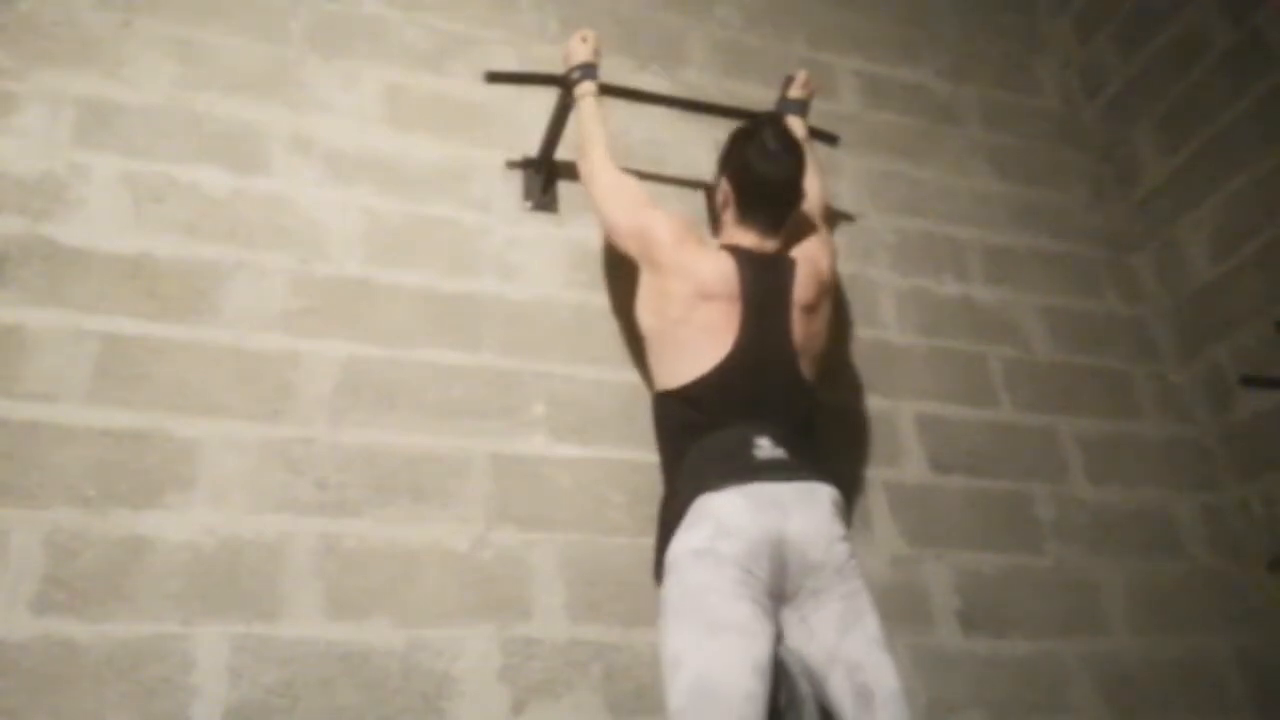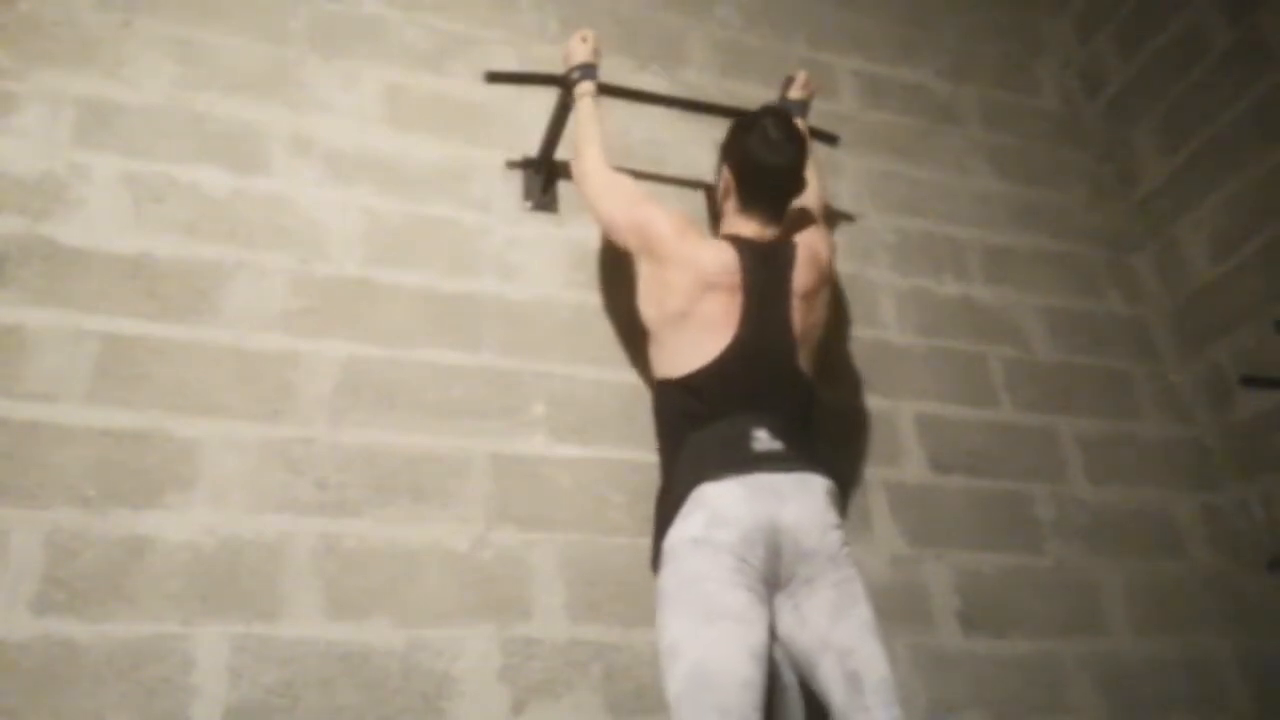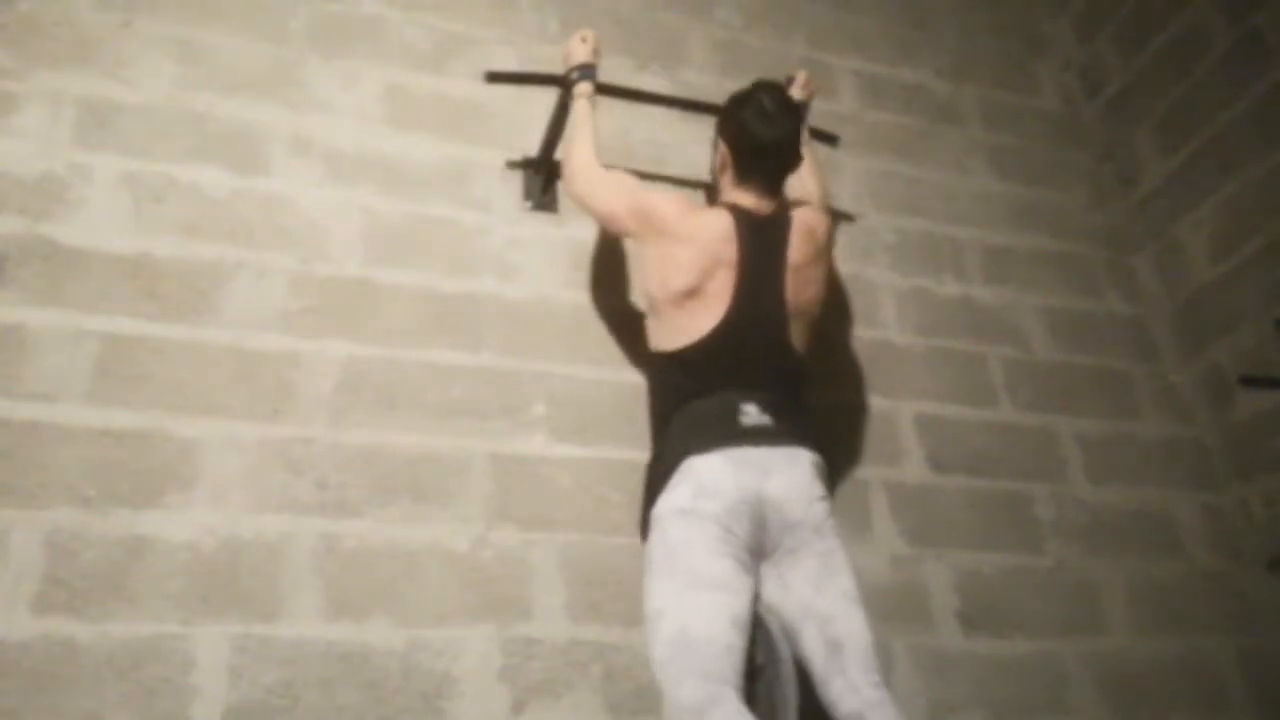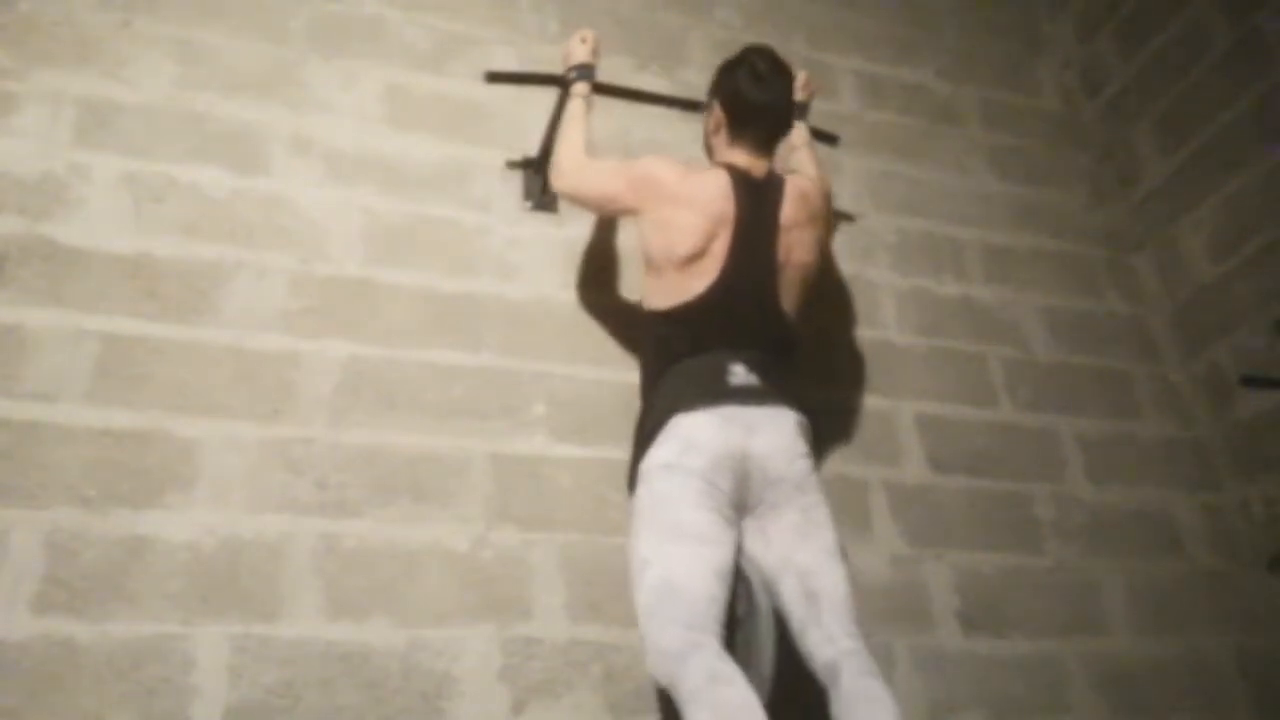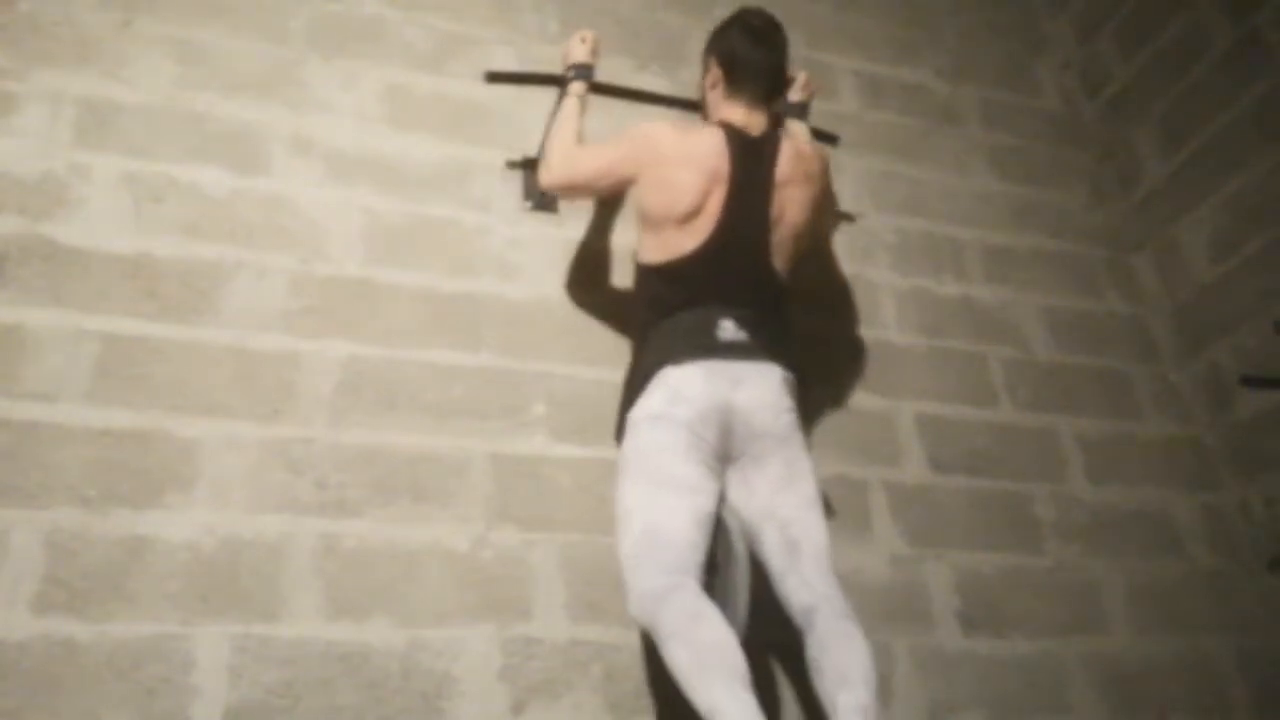
dt=0.2s
person 1, frame 1
left shoulder: (677, 261)
right shoulder: (814, 270)
left elbow: (600, 171)
right elbow: (810, 195)
left wrist: (584, 79)
right wrist: (794, 116)
left hip: (718, 515)
right hip: (812, 508)
person 1, frame 2
left shoulder: (676, 251)
right shoulder: (815, 260)
left elbow: (593, 173)
right elbow: (809, 196)
left wrist: (583, 79)
right wrist: (795, 117)
left hip: (714, 505)
right hip: (806, 498)
person 1, frame 3
left shoulder: (674, 226)
right shoulder: (812, 236)
left elbow: (580, 174)
right elbow: (807, 193)
left wrist: (582, 81)
right wrist: (795, 117)
left hip: (702, 477)
right hip: (792, 471)
person 1, frame 4
left shoulder: (669, 187)
right shoulder: (808, 204)
left elbow: (567, 173)
left wrist: (580, 81)
right wrist: (799, 120)
left hip: (689, 434)
right hip: (778, 432)
left knee: (683, 639)
right knee: (839, 646)
person 1, frame 5
left shoulder: (665, 146)
right shoulder: (805, 166)
left elbow: (555, 172)
left wrist: (577, 80)
right wrist: (795, 119)
left hip: (678, 386)
right hip: (765, 386)
left knee: (663, 581)
right knee: (817, 590)
